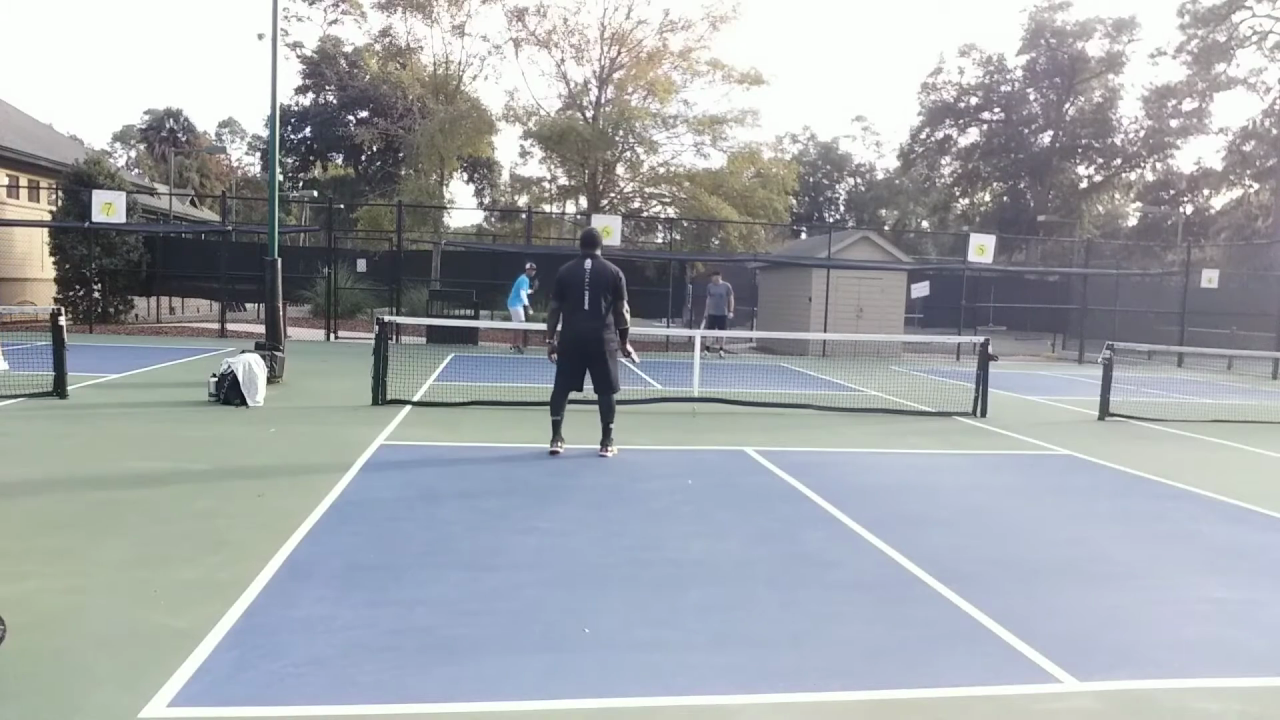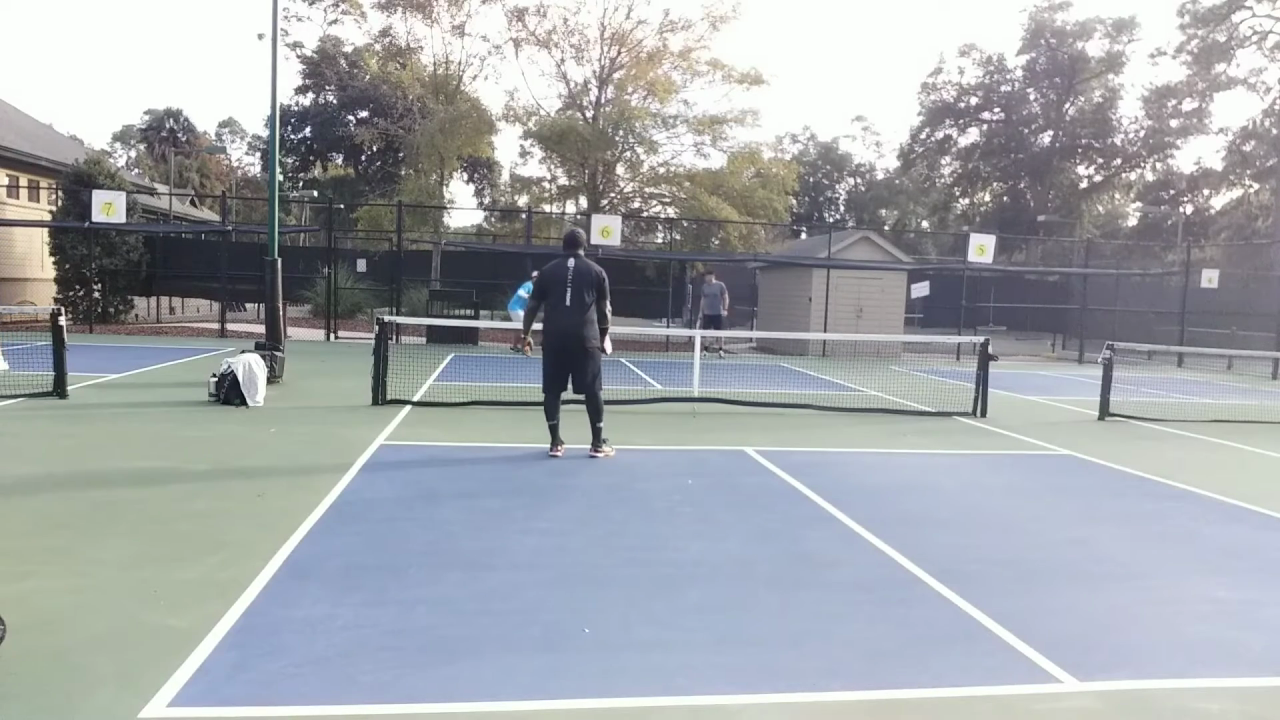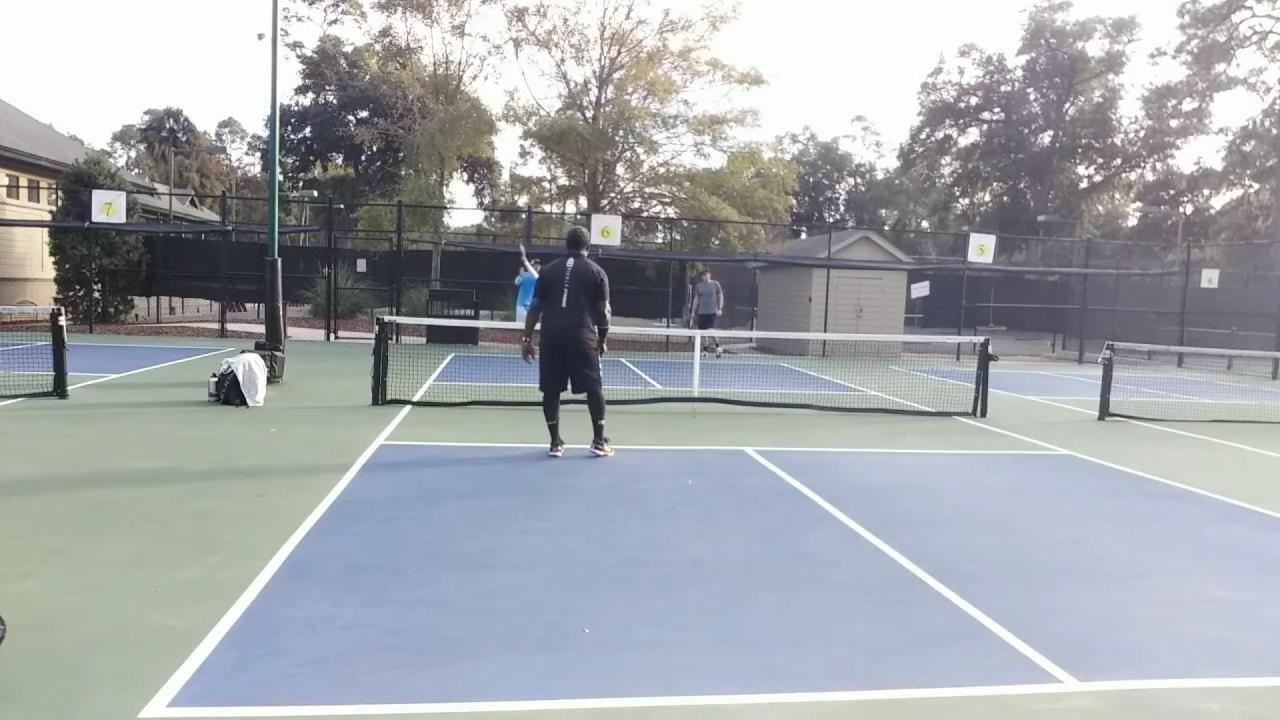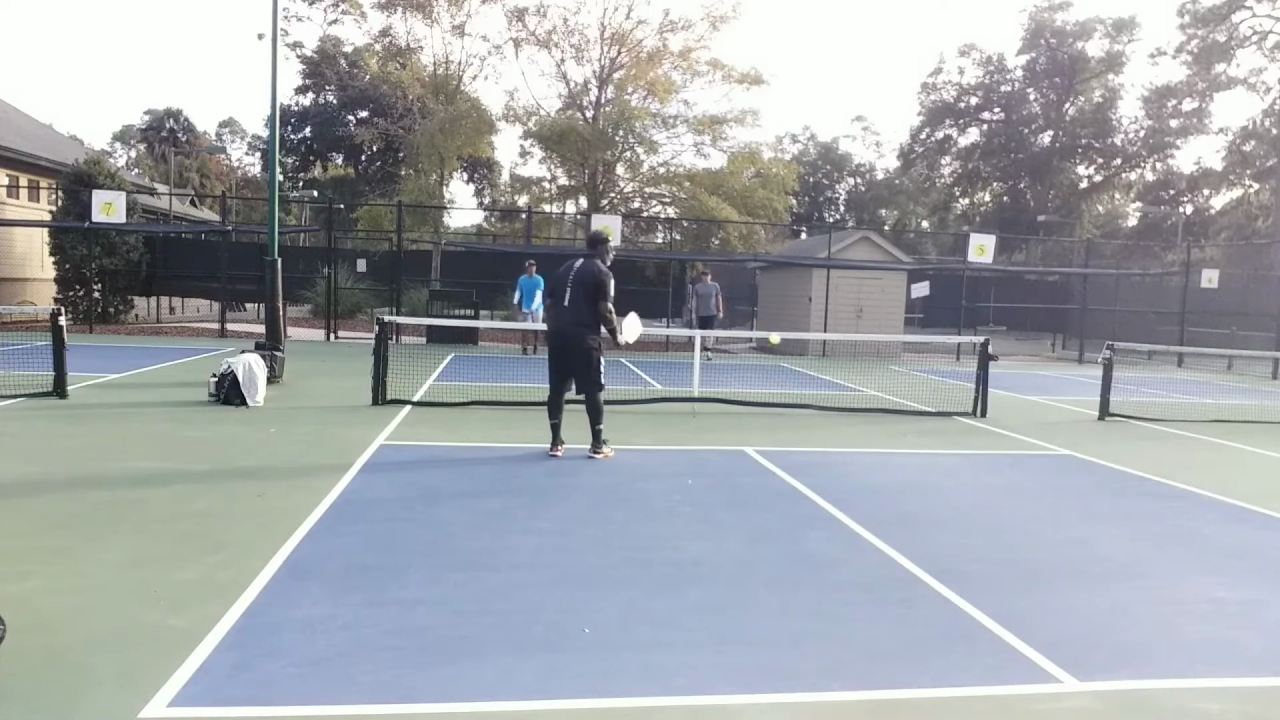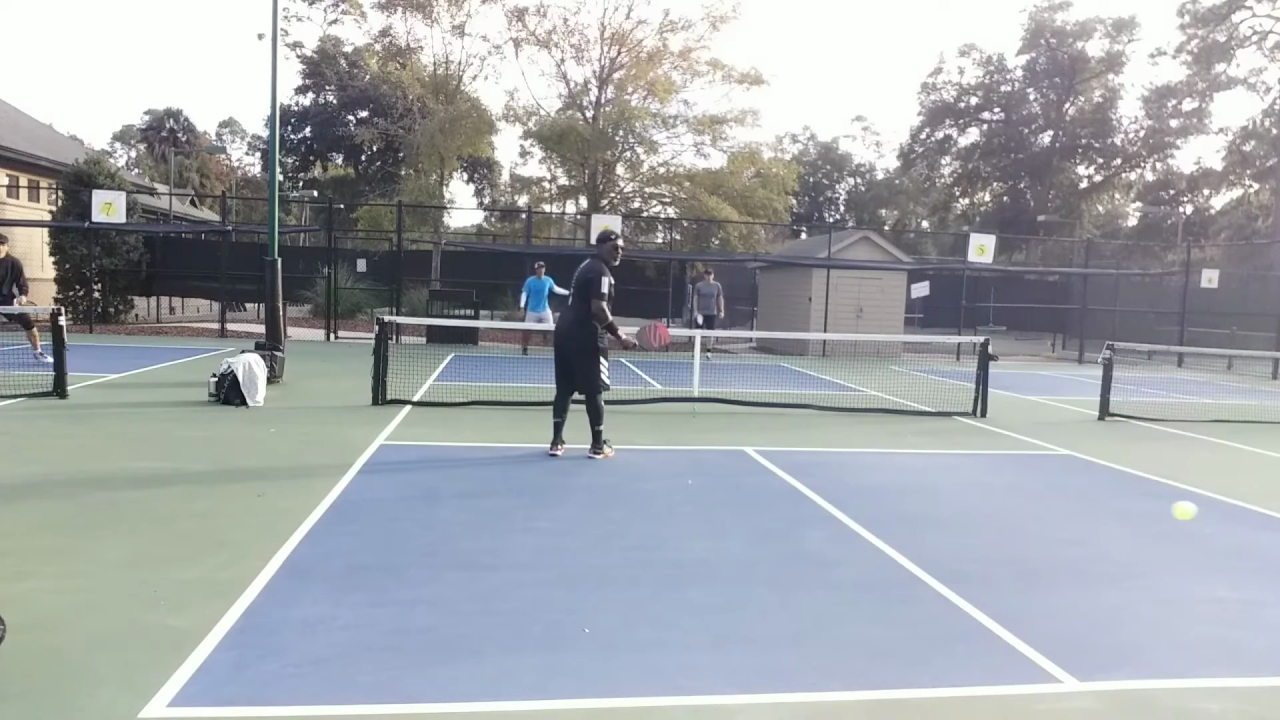
dt=0.4s
person 1, frame 1
left shoulder: (565, 272)
right shoulder: (613, 272)
left elbow: (554, 309)
right elbow: (622, 311)
left wrist: (551, 340)
right wrist: (624, 341)
left hip: (570, 339)
right hip: (602, 339)
left knee: (561, 388)
right knee: (606, 391)
left ankle: (556, 439)
right ankle: (606, 443)
person 1, frame 2
left shoulder: (548, 271)
right shoulder: (596, 271)
left elbow: (532, 307)
right elbow: (605, 310)
left wrist: (525, 335)
right wrist: (603, 338)
left hip: (554, 336)
right hip: (585, 337)
left knee: (552, 390)
right knee: (592, 390)
left ankle: (556, 442)
right ankle: (598, 444)
person 1, frame 3
left shoulder: (549, 270)
right shoulder: (596, 271)
left elbow: (534, 308)
right elbow: (603, 311)
left wrist: (527, 339)
right wrist: (602, 340)
left hip: (551, 336)
right hip: (581, 336)
left knee: (551, 390)
right knee: (594, 388)
left ankle: (556, 442)
right ankle: (599, 442)
person 1, frame 4
left shoulder: (565, 268)
right shoulder: (603, 273)
left elbow: (549, 304)
right elbow: (605, 311)
right wrist: (615, 335)
left hip: (557, 334)
right hip: (583, 337)
left knee: (557, 390)
right knee: (593, 390)
left ankle: (556, 442)
right ankle: (598, 445)
person 1, frame 5
left shoulder: (587, 267)
right shoulder: (601, 272)
right elbow: (598, 309)
left wrist: (609, 335)
right wrist: (619, 335)
left hip: (564, 332)
right hip: (584, 337)
left knee: (564, 389)
right knee: (593, 391)
left ankle: (557, 441)
right ankle: (597, 445)
